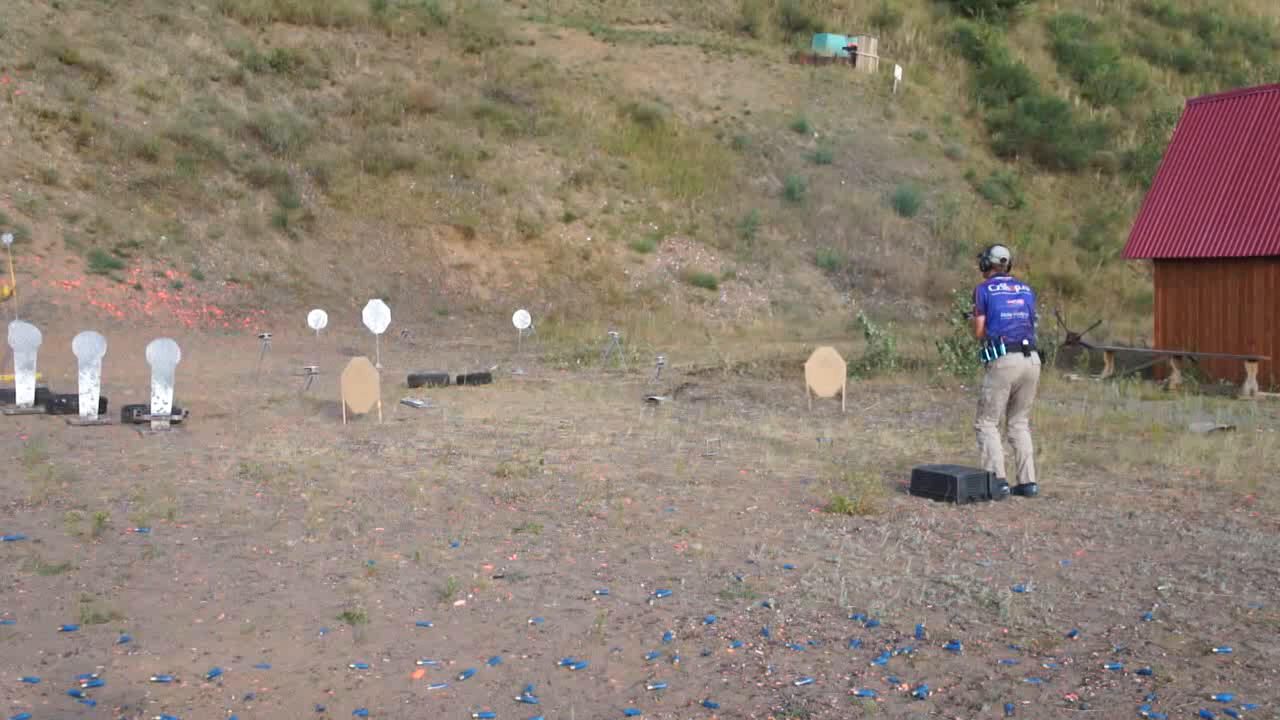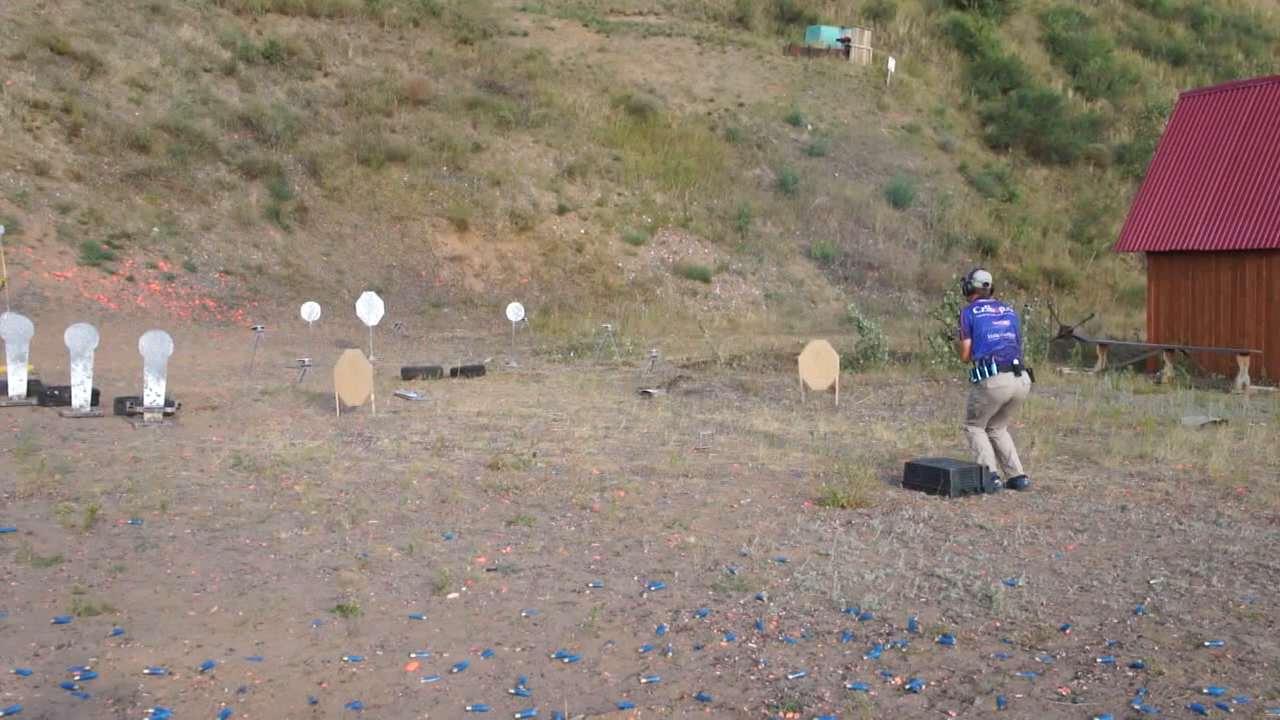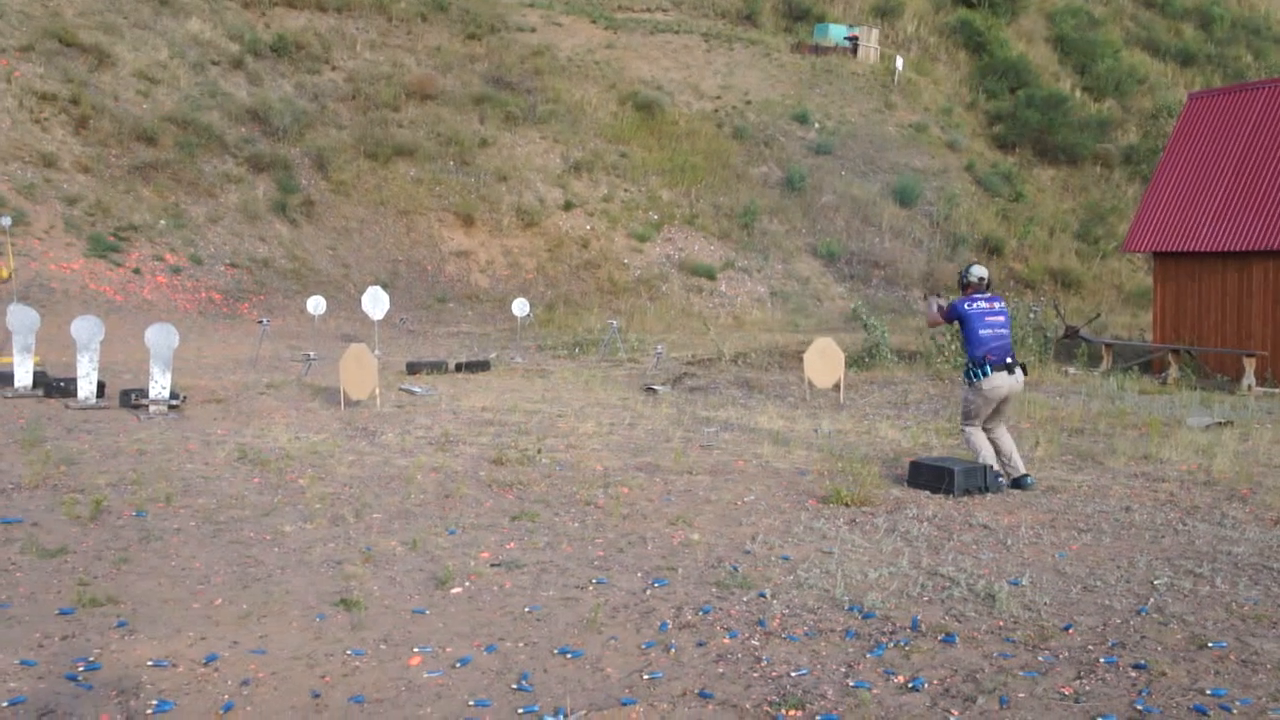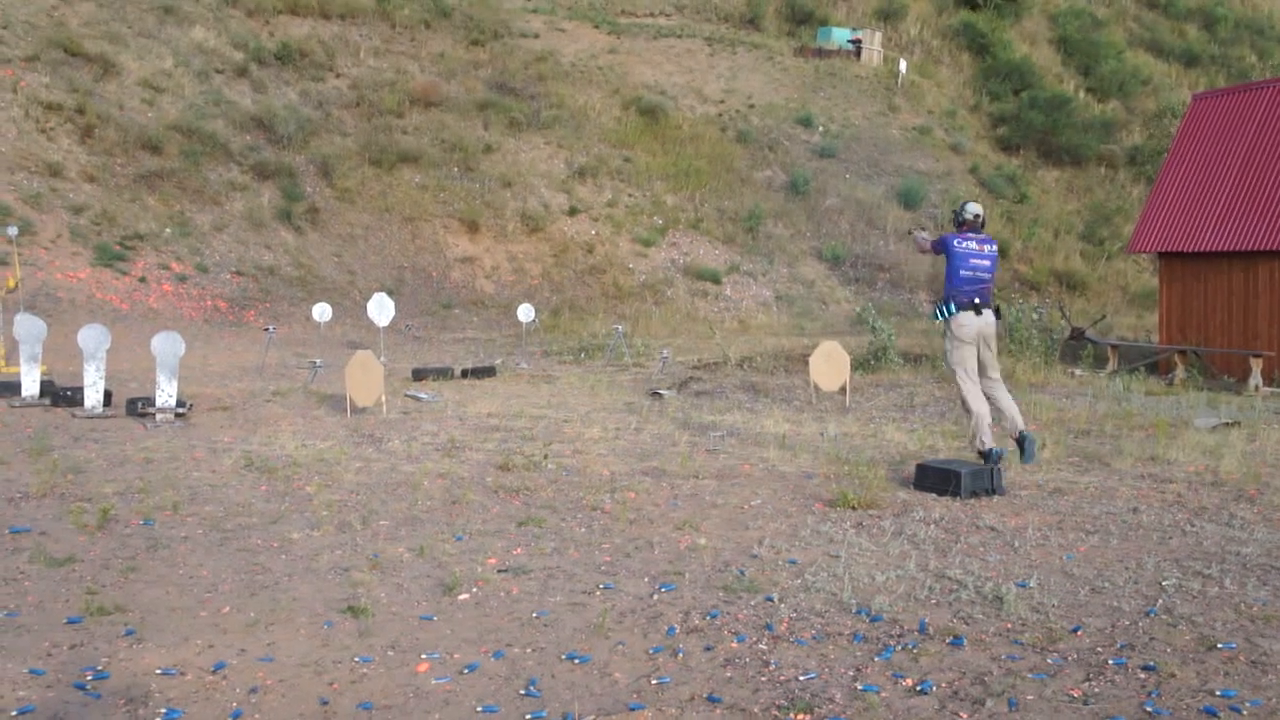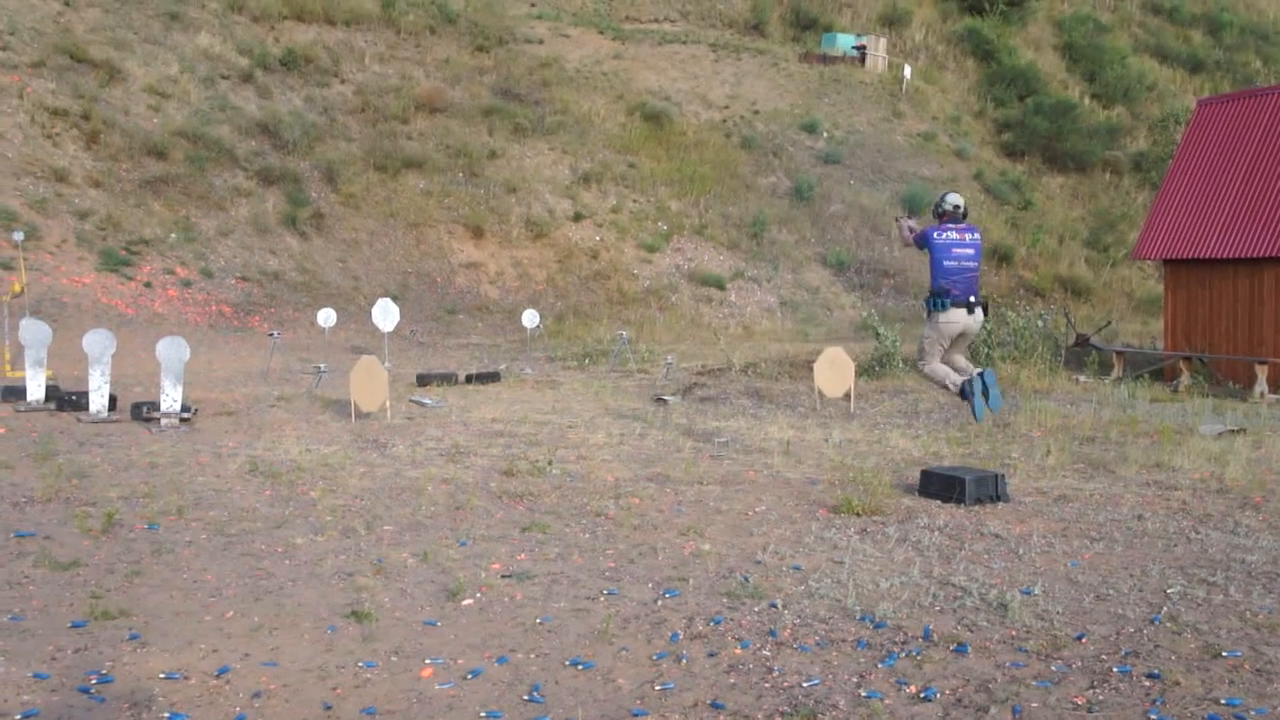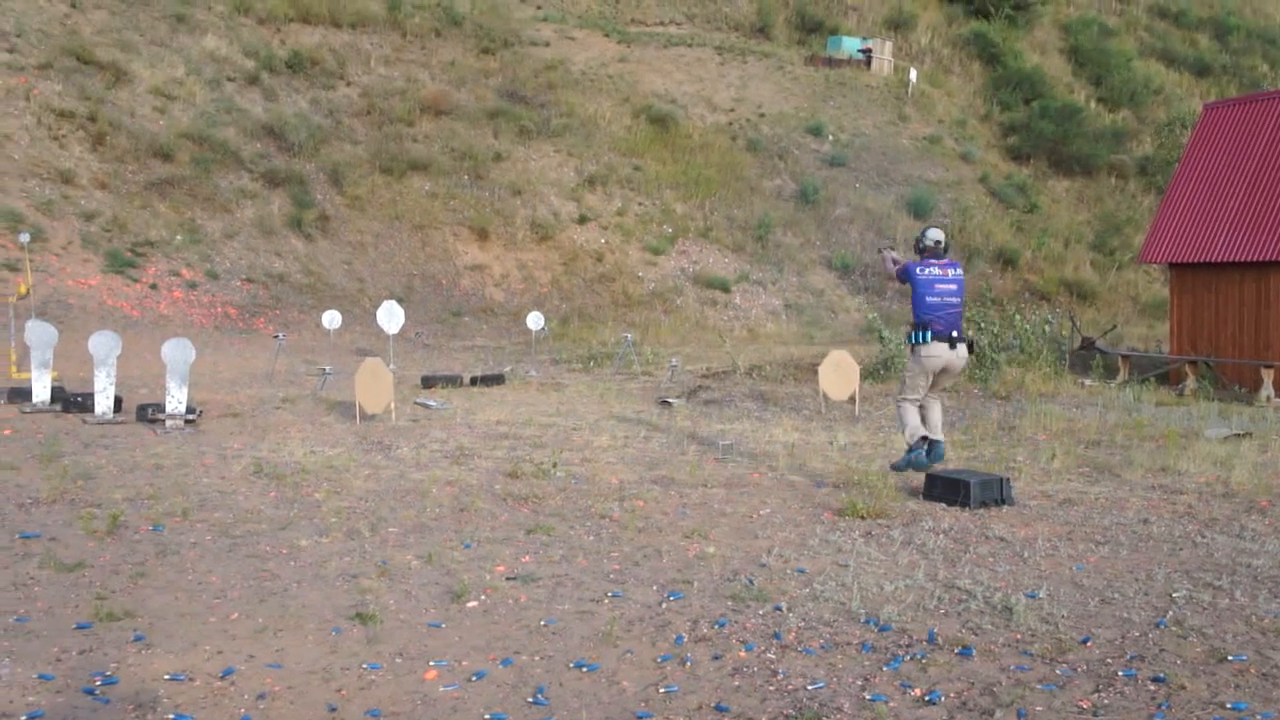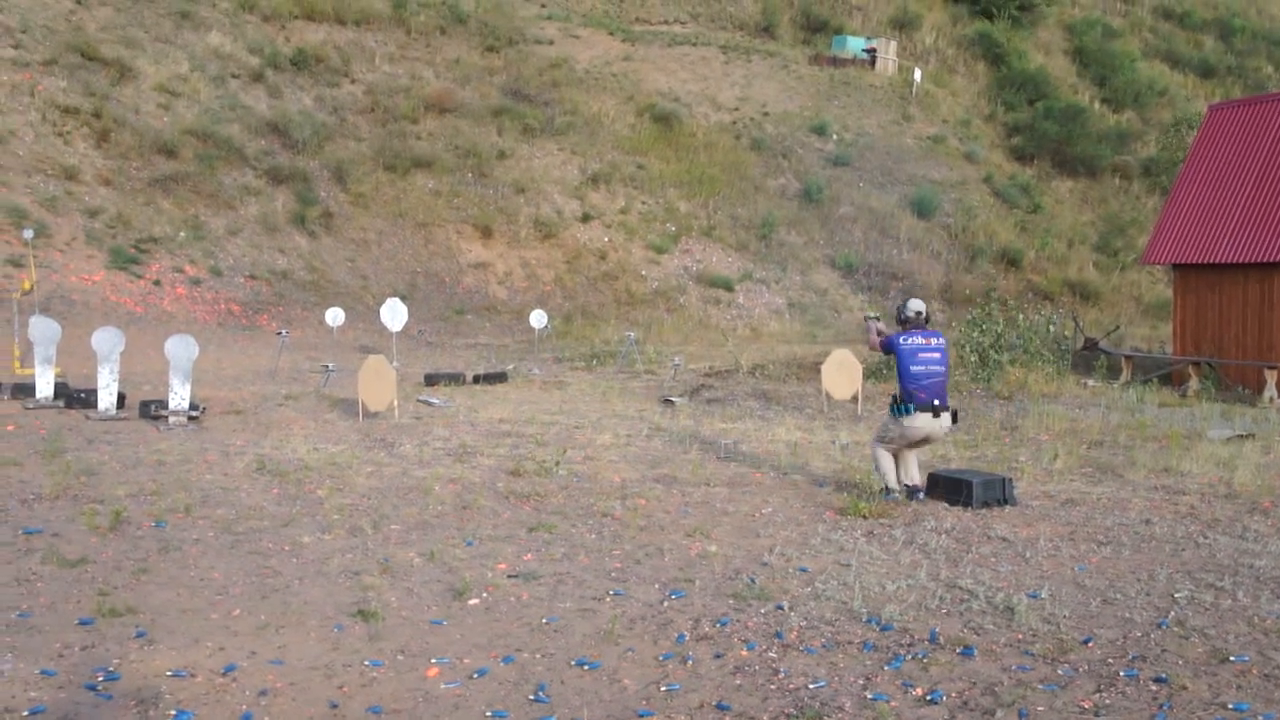
dt=0.2s
person 1, frame 1
left shoulder: (983, 289)
right shoulder: (1027, 290)
left elbow: (979, 332)
left wrist: (974, 318)
left hip: (1003, 362)
right hip: (1031, 361)
left knee: (987, 424)
right knee: (1019, 425)
left ankle: (997, 480)
right ankle: (1027, 481)
person 1, frame 2
left shoulder: (968, 312)
right shoulder: (1008, 310)
left elbow: (965, 355)
left wrist: (962, 337)
left hip: (994, 380)
right hip: (1021, 379)
left knee: (974, 427)
right knee: (996, 428)
left ankle: (991, 476)
right ankle: (1017, 476)
person 1, frame 3
left shoulder: (961, 305)
right shoulder: (1001, 303)
left elbow: (932, 322)
left wrist: (932, 305)
right wrist: (945, 305)
left hip: (987, 379)
right hip: (1015, 376)
left knee: (972, 427)
right knee: (994, 427)
left ankle: (993, 475)
right ankle: (1021, 476)
person 1, frame 4
left shoulder: (951, 240)
right shoulder: (992, 244)
left elbow: (925, 248)
left wrist: (918, 238)
right wrist: (927, 236)
left hip: (960, 319)
right hip: (986, 319)
left knee: (968, 387)
right knee: (992, 382)
left ankle: (988, 447)
right ankle: (1021, 434)
person 1, frame 5
left shoulder: (933, 233)
right shoulder: (975, 234)
left elbow: (907, 241)
left wrist: (903, 225)
right wrist: (915, 225)
left hip: (946, 313)
right hip: (975, 313)
left knee: (929, 364)
right knee: (952, 355)
left ankle: (966, 386)
right ankle: (979, 377)
person 1, frame 6
left shoulder: (914, 269)
right shoulder: (957, 269)
left elbow: (892, 273)
left wrist: (887, 259)
right wrist: (899, 259)
left hip: (929, 349)
right hip: (958, 351)
left knee: (908, 401)
right knee: (931, 396)
left ankle: (918, 444)
right ankle: (935, 442)
person 1, frame 7
left shoulder: (899, 340)
right shoulder: (939, 339)
left elbow: (874, 345)
left wrist: (871, 327)
right wrist: (883, 330)
left hip: (914, 417)
right hip: (941, 420)
left knee: (881, 444)
right knee: (905, 444)
left ankle: (892, 488)
right ankle: (914, 486)
